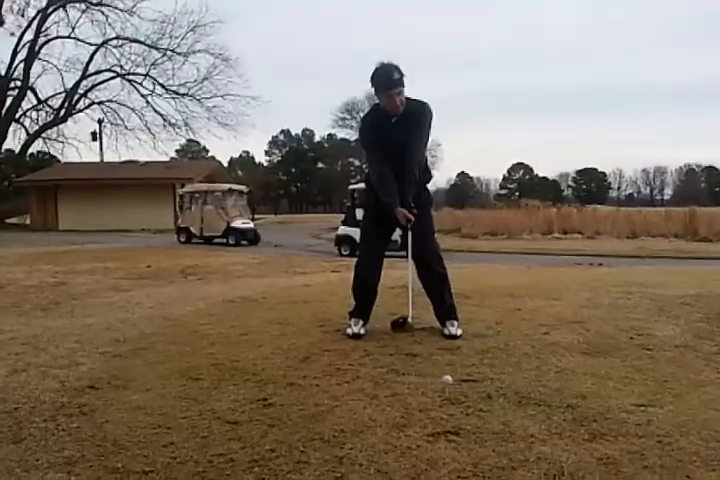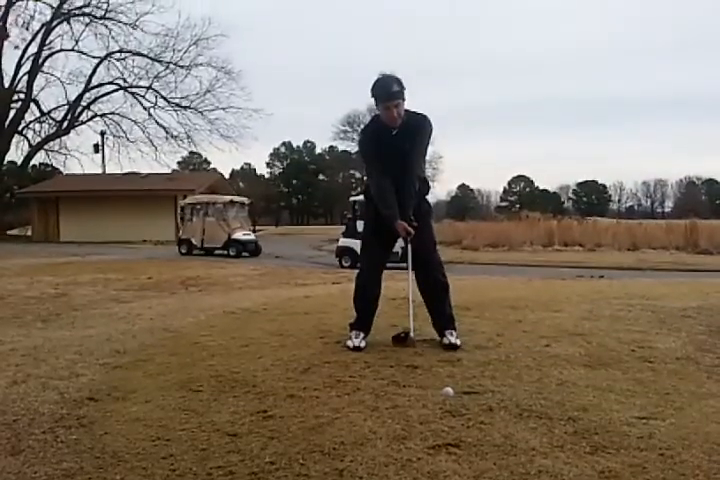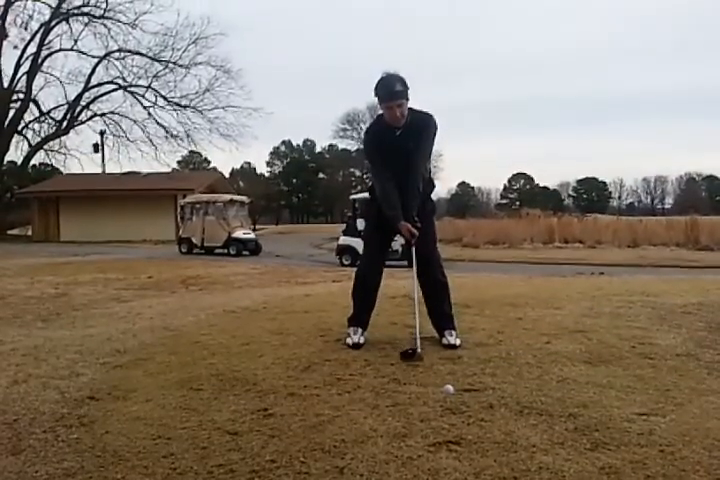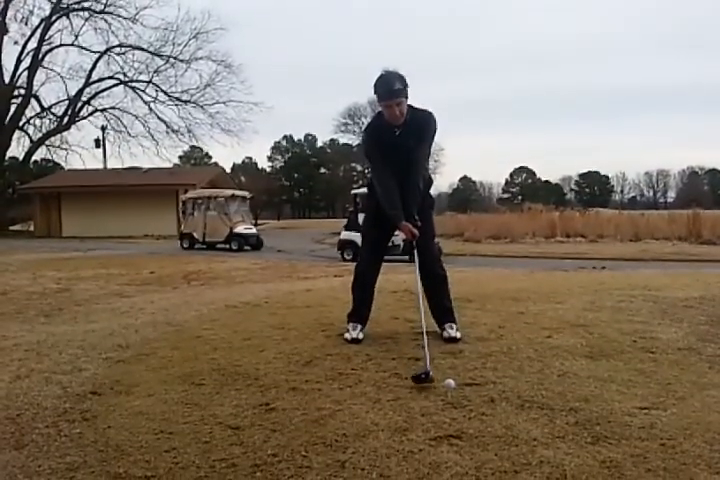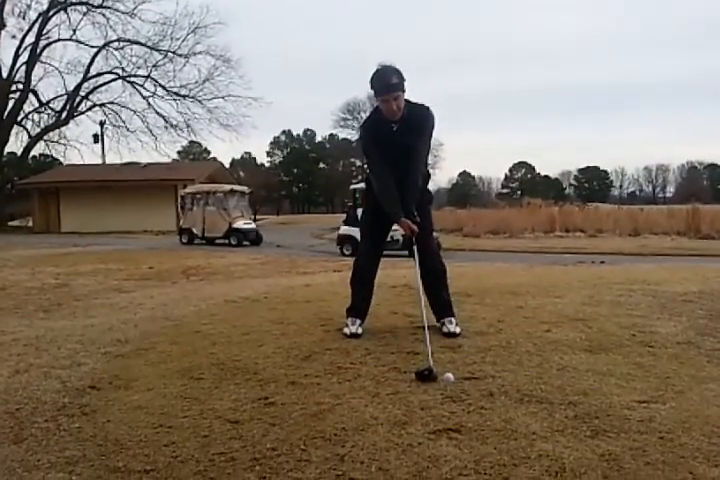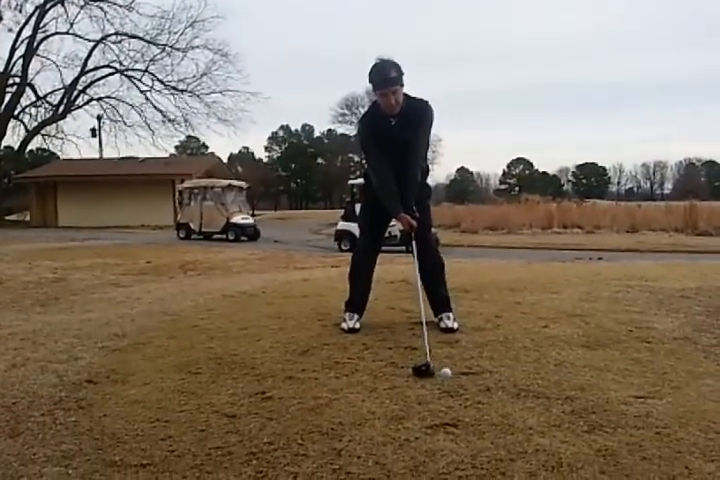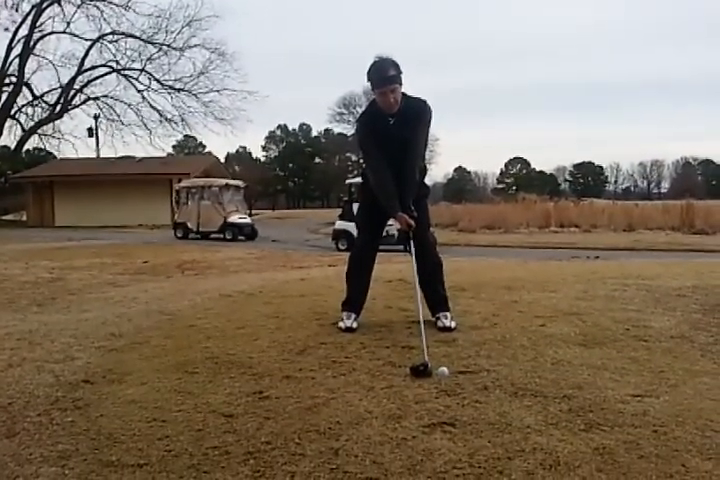
dt=0.7s
person 1, frame 1
left shoulder: (421, 112)
right shoulder: (370, 123)
left elbow: (414, 159)
right elbow: (378, 168)
left wrist: (406, 201)
right wrist: (394, 206)
left hip: (415, 191)
right hip: (380, 194)
left knee: (427, 253)
right knee: (369, 253)
left ankle: (448, 316)
right ankle: (359, 316)
person 1, frame 2
left shoulder: (421, 124)
right shoulder: (369, 134)
left elbow: (413, 171)
right elbow: (377, 180)
left wrist: (406, 213)
right wrist: (394, 219)
left hip: (414, 202)
right hip: (380, 206)
left knee: (429, 263)
right knee: (370, 265)
left ankle: (446, 327)
right ankle: (360, 328)
person 1, frame 3
left shoulder: (425, 123)
right shoulder: (373, 134)
left elbow: (417, 171)
right elbow: (382, 179)
left wrist: (410, 214)
right wrist: (398, 220)
left hip: (418, 201)
right hip: (383, 203)
left knee: (430, 262)
right knee: (370, 261)
left ankle: (446, 327)
right ankle: (357, 325)
person 1, frame 4
left shoulder: (425, 121)
right shoulder: (373, 132)
left elbow: (418, 169)
right elbow: (382, 179)
left wrist: (411, 214)
right wrist: (399, 220)
left hip: (417, 197)
right hip: (382, 199)
left knee: (429, 256)
right knee: (369, 257)
left ankle: (446, 320)
right ankle: (356, 320)
person 1, frame 5
left shoulder: (422, 116)
right shoulder: (370, 127)
left elbow: (417, 165)
right elbow: (380, 175)
left wrist: (409, 210)
right wrist: (397, 216)
left hip: (415, 192)
right hip: (380, 194)
left knee: (428, 251)
right knee: (367, 252)
left ankle: (445, 315)
right ankle: (355, 315)
person 1, frame 6
left shoulder: (421, 111)
right shoulder: (368, 122)
left elbow: (416, 160)
right elbow: (378, 170)
left wrist: (409, 205)
right wrist: (397, 211)
left hip: (414, 187)
right hip: (379, 189)
left knee: (426, 245)
right knee: (366, 246)
left ankle: (443, 310)
right ankle: (353, 310)
person 1, frame 7
left shoulder: (419, 110)
right shoulder: (366, 121)
left elbow: (414, 160)
right elbow: (376, 169)
left wrist: (406, 204)
right wrist: (395, 211)
left hip: (412, 186)
right hip: (376, 188)
left knee: (425, 244)
right knee: (364, 244)
left ankle: (441, 309)
right ankle: (350, 309)
